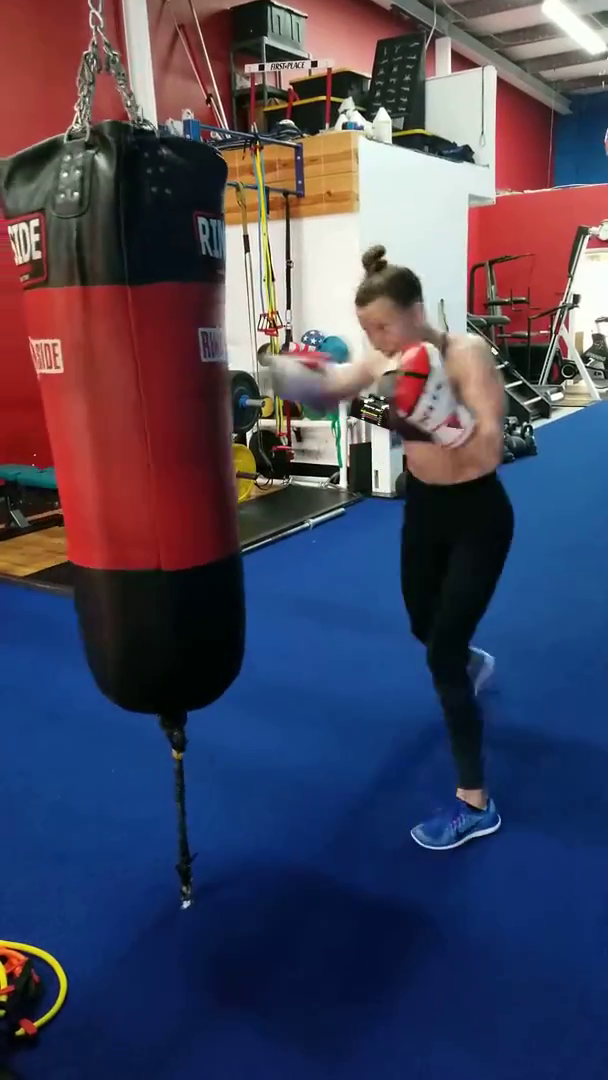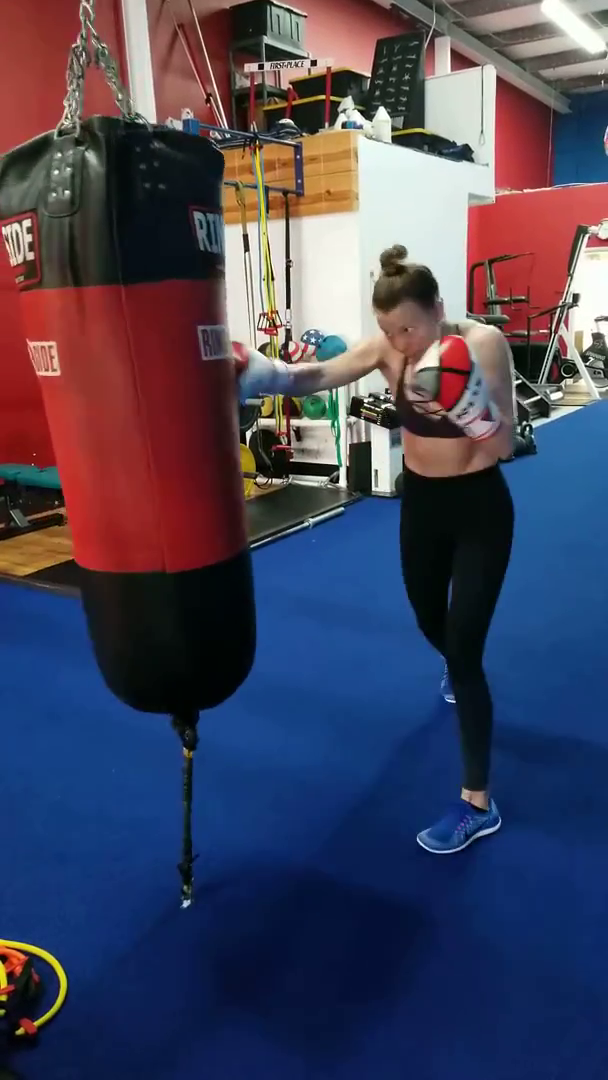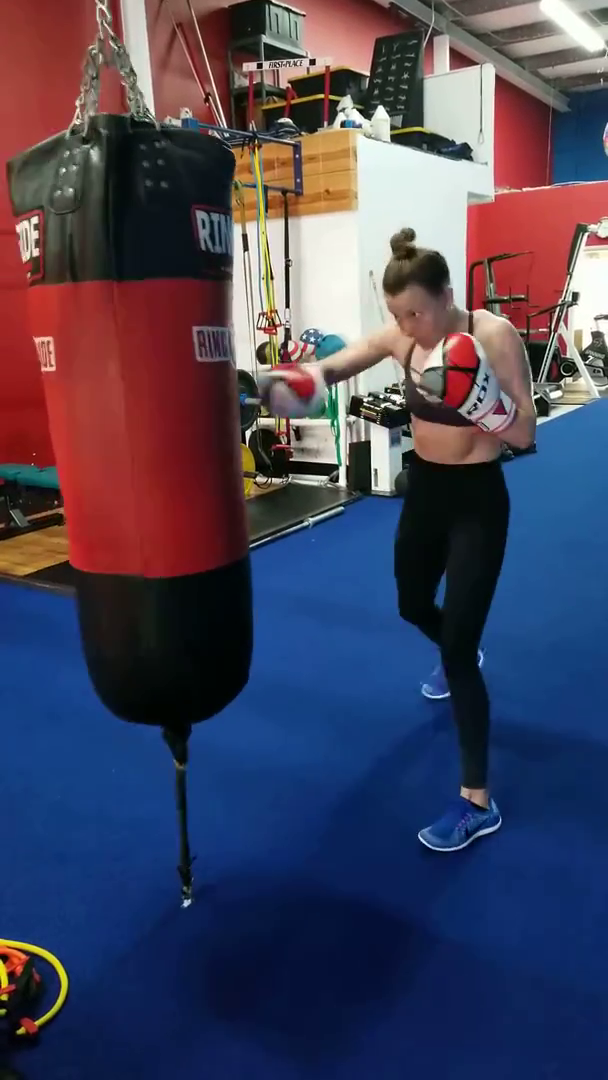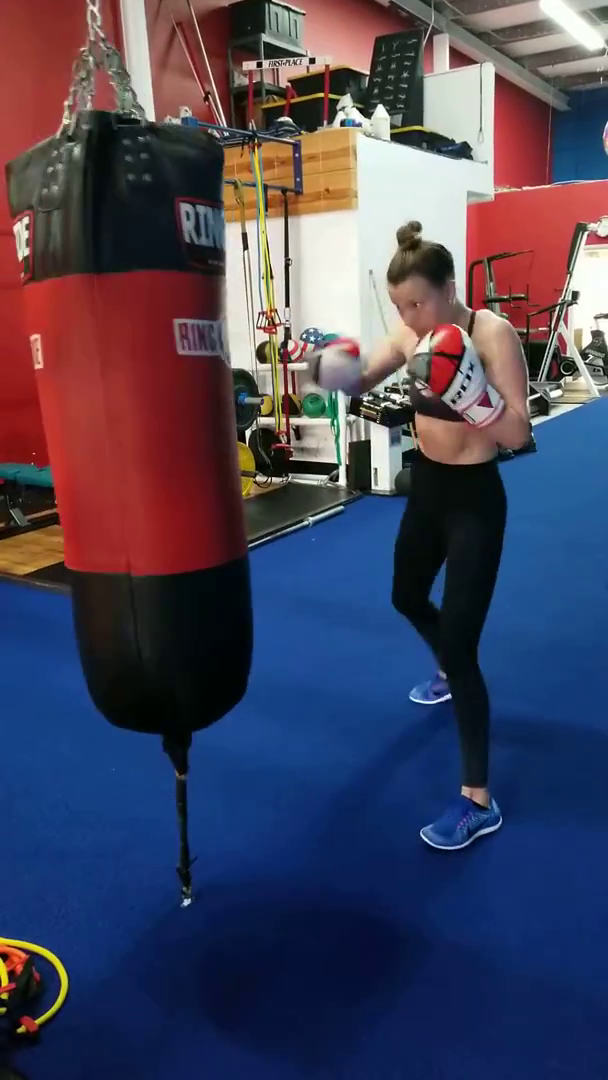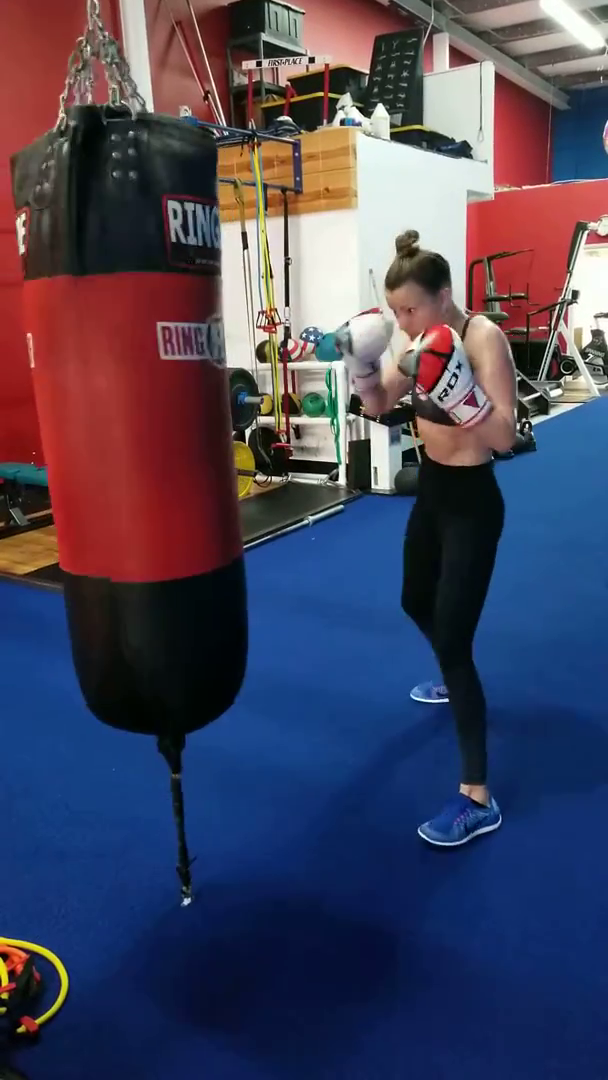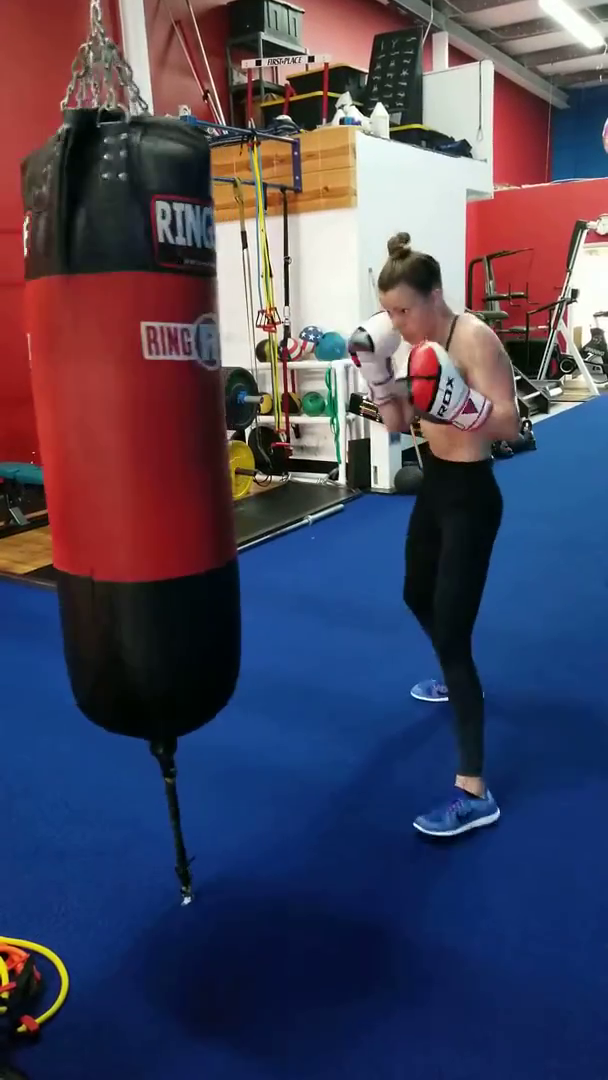
dt=0.1s
person 1, frame 1
left shoulder: (466, 354)
right shoulder: (387, 353)
left elbow: (491, 453)
right elbow: (335, 385)
left hip: (481, 515)
right hip: (425, 509)
left knee: (441, 659)
right knee: (425, 624)
left ankle: (474, 801)
right ankle: (472, 663)
person 1, frame 2
left shoulder: (485, 342)
right shoulder: (389, 350)
left elbow: (503, 446)
right elbow: (321, 375)
left wrist: (466, 399)
right wrist: (269, 373)
left hip: (481, 509)
right hip: (421, 504)
left knee: (465, 656)
right knee: (430, 622)
left ankle: (477, 804)
right ankle: (461, 664)
person 1, frame 3
left shoulder: (495, 333)
right shoulder: (398, 336)
left elbow: (522, 433)
right elbow: (336, 367)
left wrist: (481, 386)
right wrist: (307, 379)
left hip: (477, 500)
right hip: (422, 491)
left knee: (458, 647)
right knee: (414, 607)
left ankle: (477, 802)
right ankle: (460, 660)
person 1, frame 4
left shoulder: (494, 333)
right shoulder: (411, 335)
left elbow: (516, 435)
right elbow: (359, 379)
left wrist: (467, 383)
right wrist: (337, 370)
left hip: (476, 500)
right hip: (425, 488)
left knee: (458, 647)
right knee: (407, 598)
left ankle: (478, 800)
right ankle: (449, 672)
person 1, frame 5
left shoulder: (484, 339)
right shoulder: (419, 341)
left elbow: (504, 435)
right elbow: (382, 406)
left wrist: (456, 387)
right wrist: (362, 368)
left hip: (470, 501)
right hip: (432, 489)
left knee: (451, 641)
right knee: (415, 601)
left ankle: (477, 800)
right ankle: (455, 681)
person 1, frame 6
left shoulder: (473, 337)
right shoulder: (419, 341)
left elbow: (510, 426)
right elbow: (399, 423)
left wrist: (451, 396)
right wrist: (375, 369)
left hip: (469, 495)
right hip: (434, 485)
left knee: (451, 632)
right knee: (418, 596)
left ankle: (473, 791)
right ankle: (456, 680)
